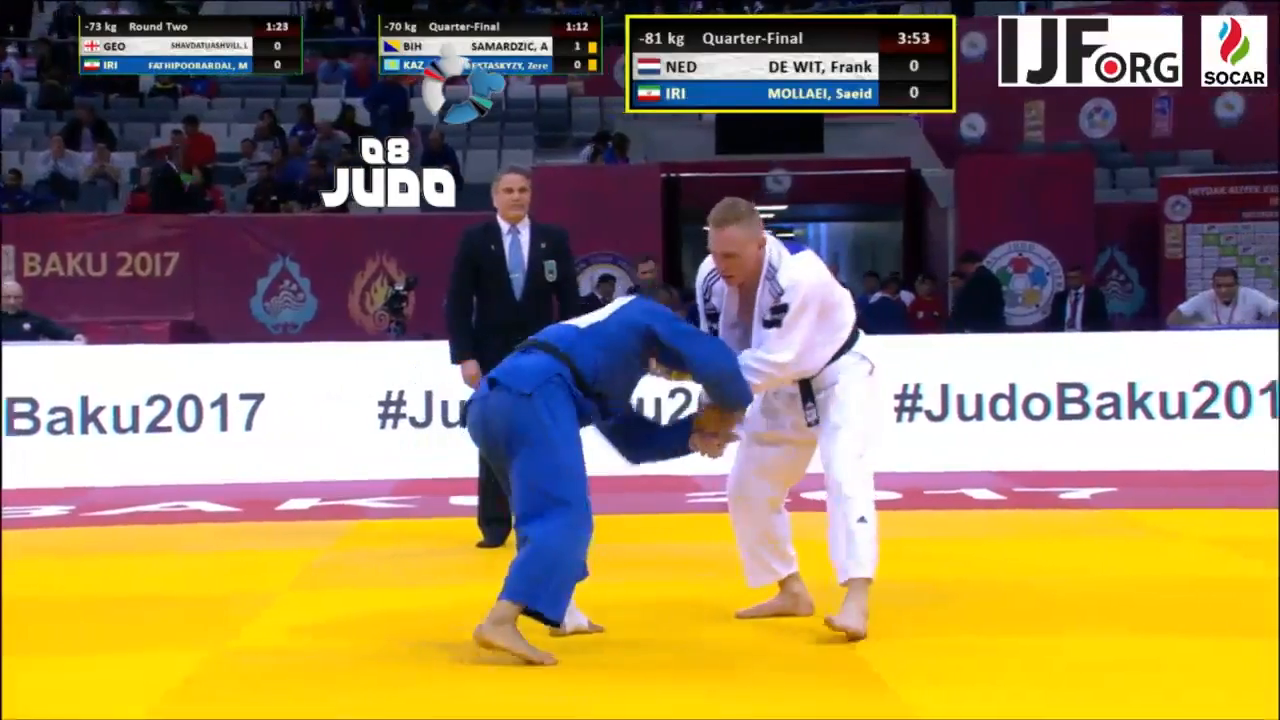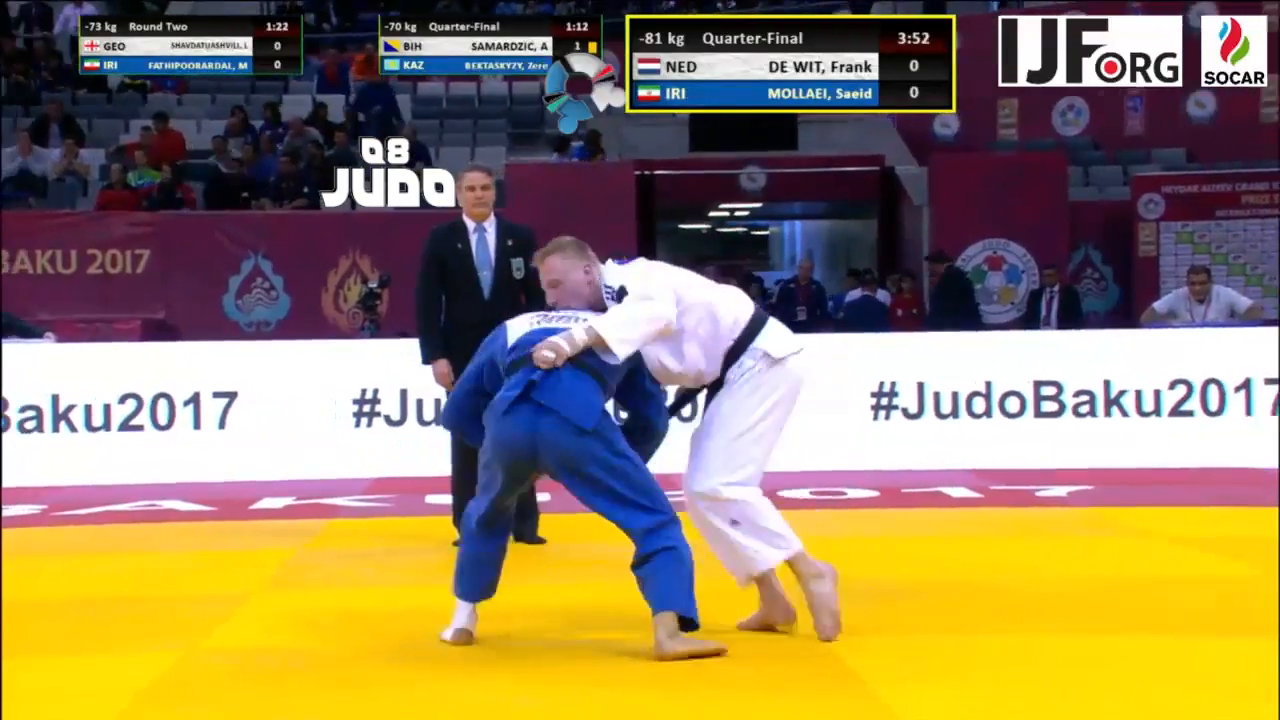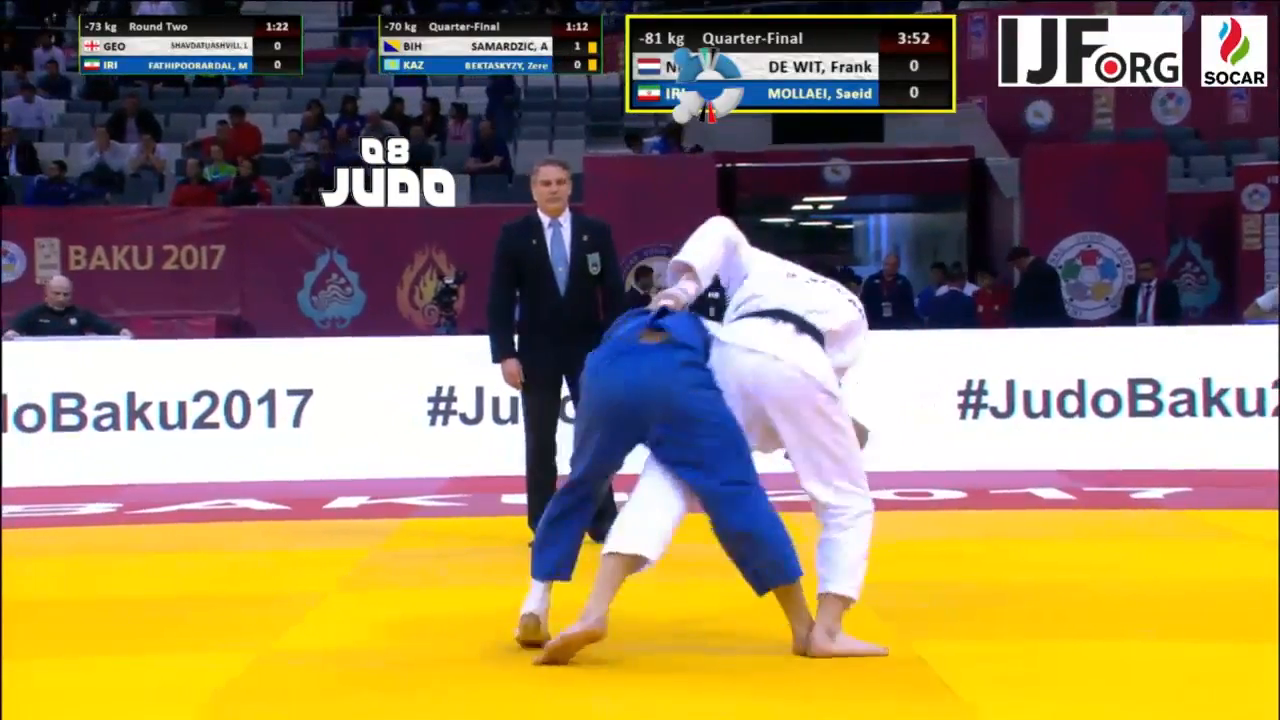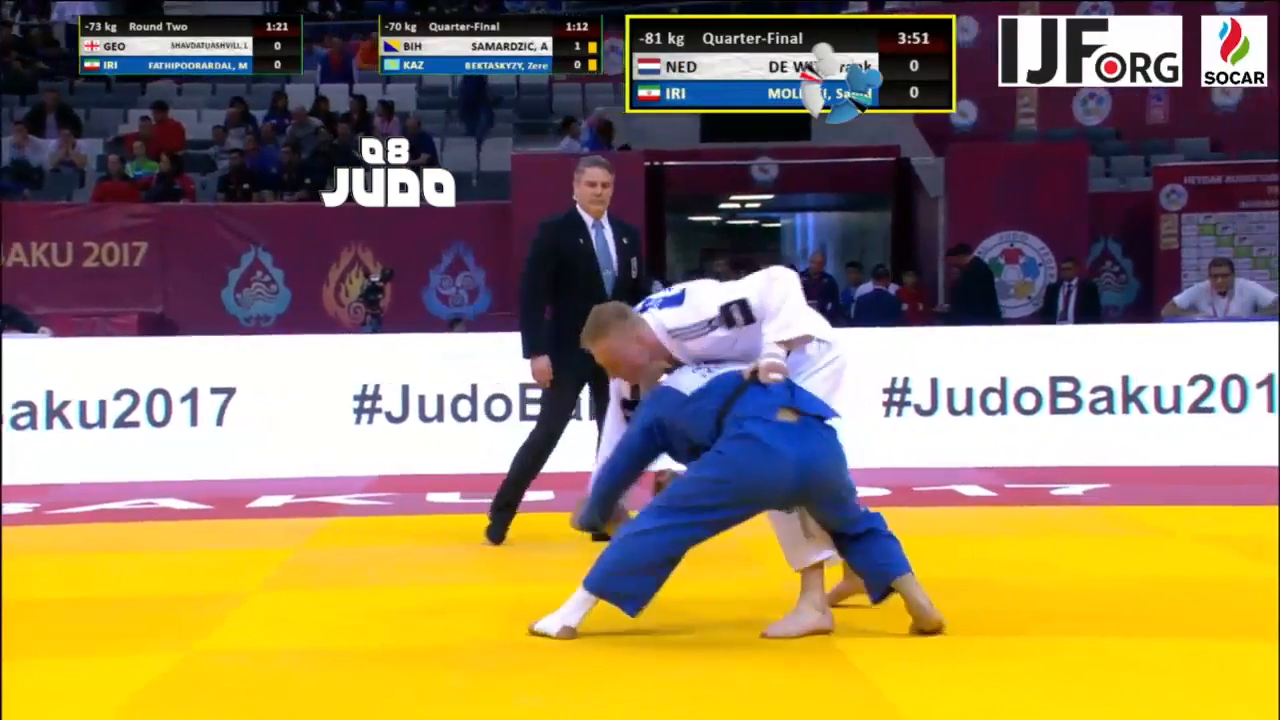
dt=0.7s
person 1, frame 1
left shoulder: (797, 274)
right shoulder: (712, 279)
left elbow: (772, 362)
left hip: (839, 373)
right hip: (788, 387)
left knee: (845, 475)
right knee: (751, 488)
left ankle: (856, 600)
right ankle: (792, 591)
person 1, frame 2
left shoulder: (623, 281)
right shoulder: (611, 306)
left elbow: (651, 312)
left wrist: (572, 341)
left hip: (761, 363)
right hip: (743, 370)
left knee: (711, 487)
right knee: (710, 487)
left ankle: (811, 575)
right ankle: (773, 603)
person 1, frame 3
left shoulder: (759, 268)
right shoulder: (853, 312)
left elbow: (719, 233)
left wrist: (682, 289)
left hip: (733, 354)
right hip: (798, 371)
left knee: (667, 478)
right knee: (846, 502)
right ankle: (825, 632)
person 1, frame 4
left shoulder: (685, 320)
right shoulder: (638, 352)
left elbow: (779, 280)
right elbow: (622, 428)
left wrist: (775, 353)
left hip: (806, 351)
right hip: (771, 370)
left ankle: (813, 603)
right ankle: (857, 573)
person 2, frame 1
left shoulder: (554, 239)
right shoulder: (474, 240)
left elbow: (569, 298)
right elbow: (458, 302)
right wrist: (464, 355)
right hip: (491, 356)
right ankle: (494, 524)
person 2, frame 2
left shoulder: (521, 237)
right shoulder: (440, 240)
left elbow: (536, 297)
right elbow: (427, 303)
right wrist: (435, 355)
right hip: (462, 356)
right knee: (465, 440)
left ankle: (523, 521)
person 2, frame 3
left shoulder: (597, 232)
right shoulder: (514, 236)
left elbow: (614, 294)
right elbow: (500, 301)
right wrist: (506, 353)
left hip: (589, 350)
right hip: (537, 352)
right knee: (540, 440)
left ankle: (601, 520)
right ankle: (545, 524)
person 2, frame 4
left shoulder: (628, 234)
right shoulder: (554, 232)
left elbow: (639, 295)
right elbow: (531, 297)
right wrist: (537, 352)
right hip: (568, 352)
right knee: (547, 432)
right ankle: (502, 510)
person 3, frame 1
left shoulder: (593, 339)
right shoulder: (647, 314)
left elbow: (635, 443)
right elbow: (714, 361)
left wrist: (691, 437)
right wrist: (732, 406)
left hip: (487, 404)
right hip: (530, 398)
left knee: (545, 506)
right knee: (564, 514)
left ankle: (557, 612)
right ankle: (499, 623)
person 3, frame 2
left shoulder: (508, 332)
left elbow: (457, 414)
right elbow: (651, 422)
right wrist: (617, 466)
left hip: (509, 419)
right hip: (576, 422)
left knee: (487, 514)
right knee: (654, 520)
left ankle: (462, 621)
right ankle: (668, 634)
person 3, frame 3
left shoulder: (620, 333)
left hip: (612, 372)
right hip: (679, 375)
left knee: (574, 493)
right knee: (739, 496)
left ankle: (535, 611)
right ankle: (803, 627)
person 3, frame 4
left shoulder: (659, 406)
right shoulder: (734, 372)
left elbow: (614, 474)
left wrist: (592, 517)
left hip: (754, 457)
right hip: (818, 446)
left knee: (660, 527)
right knee: (854, 523)
left ankle: (568, 617)
right ankle: (921, 606)
